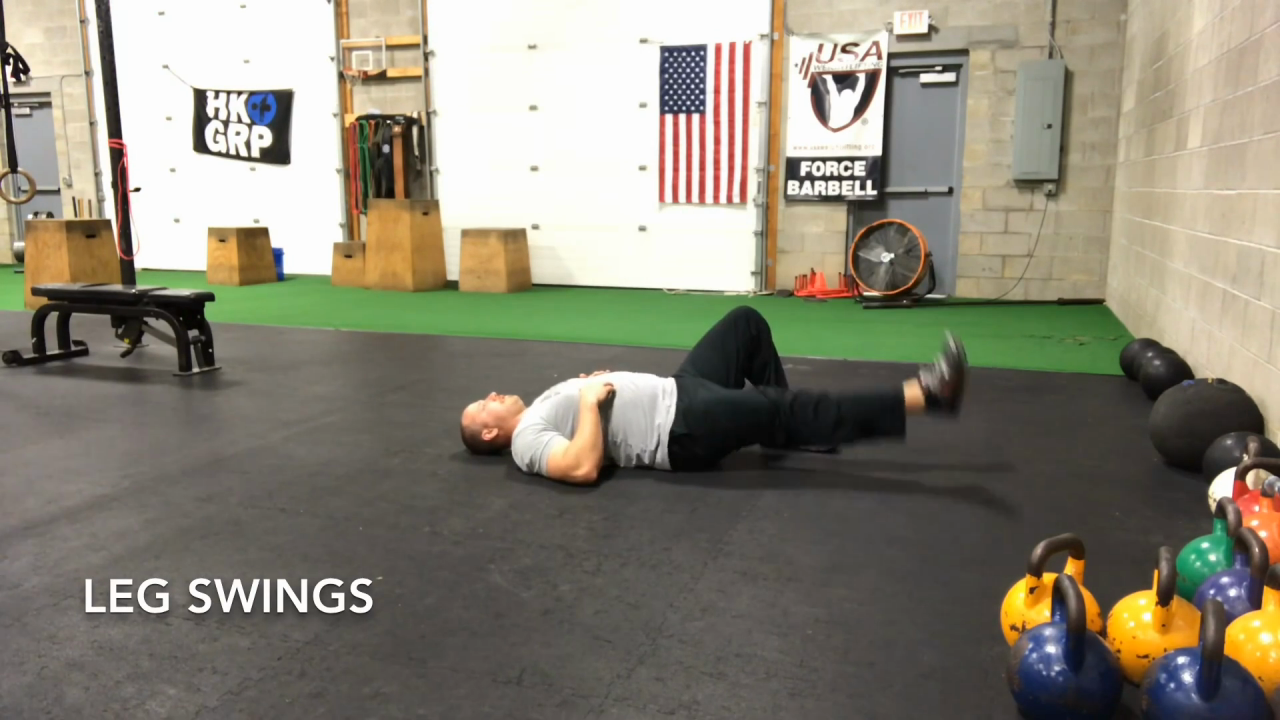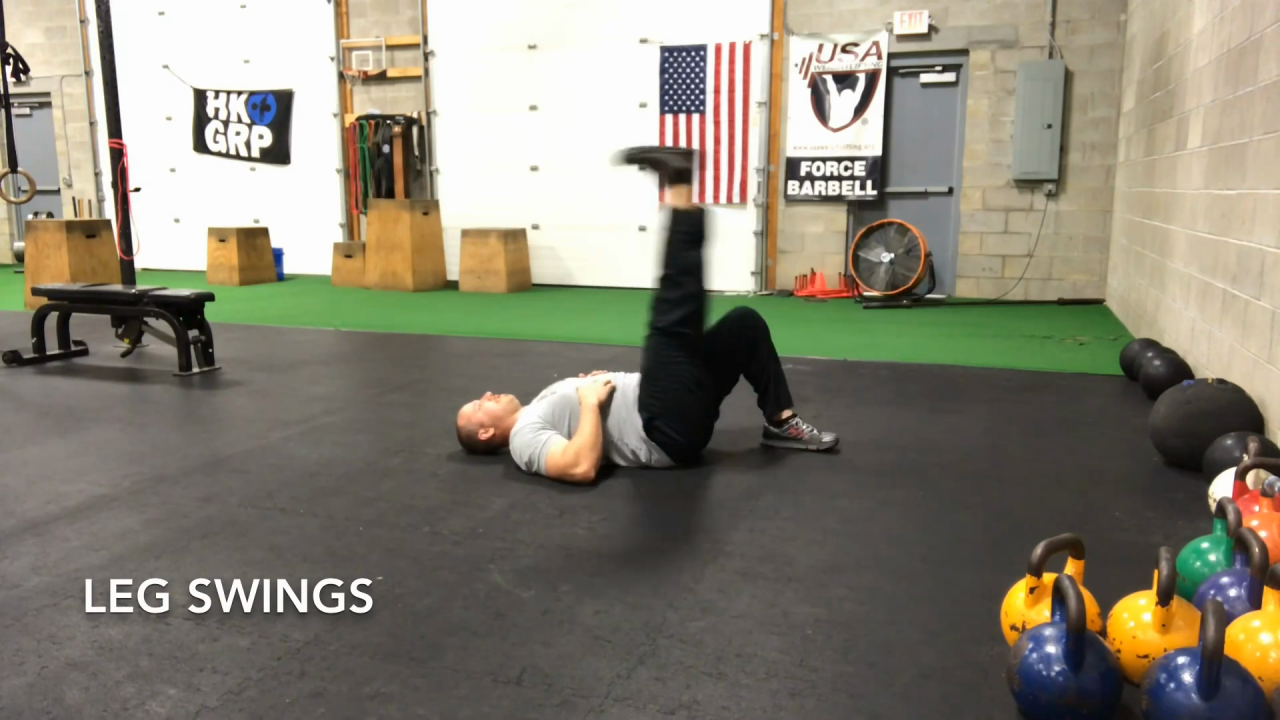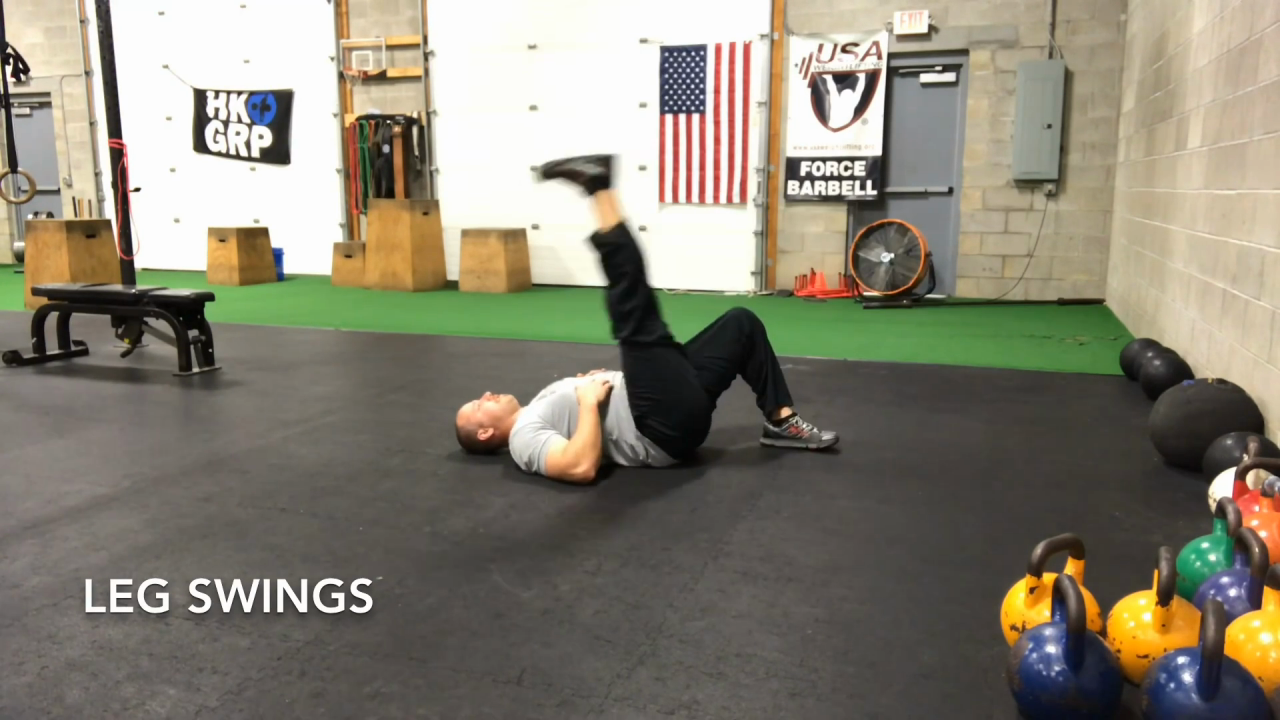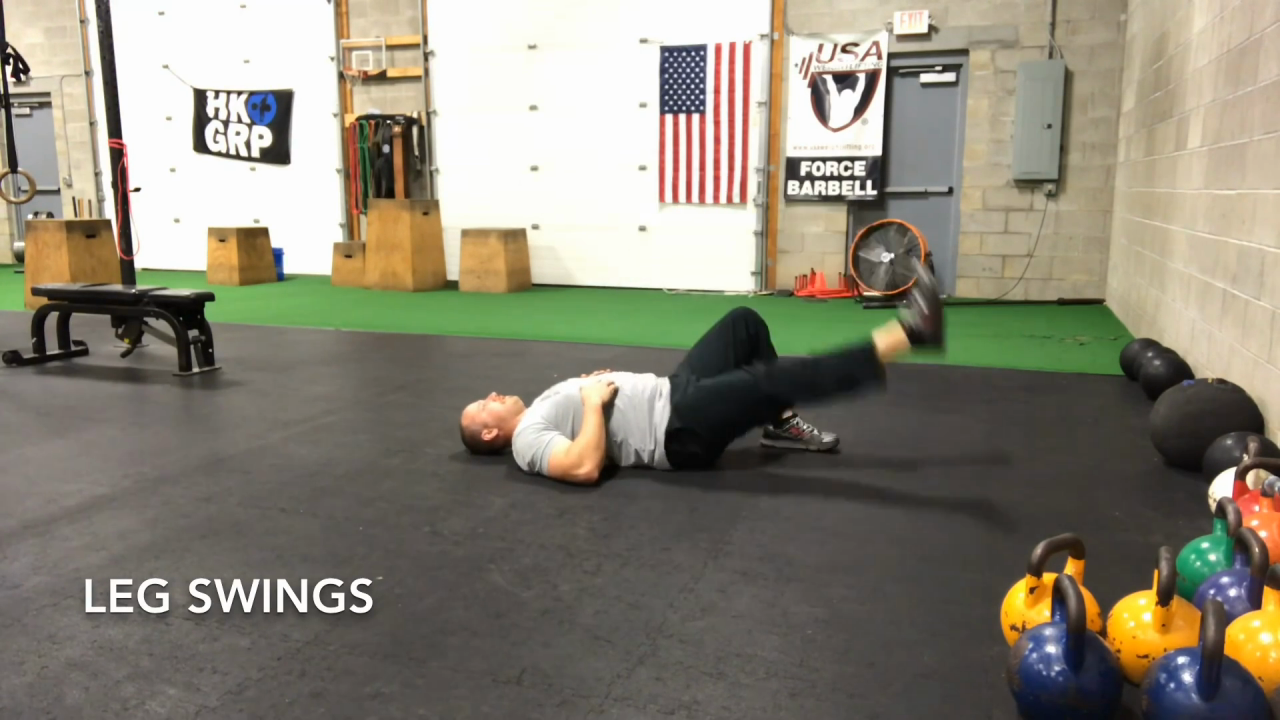
dt=0.5s
person 1, frame 1
left shoulder: (538, 409)
right shoulder: (528, 442)
right elbow: (584, 467)
left wrist: (591, 387)
right wrist: (590, 402)
left hip: (675, 396)
right hip: (682, 434)
left knee: (745, 321)
right knee: (785, 408)
left ankle: (784, 430)
right ankle: (922, 395)
person 1, frame 2
left shoulder: (538, 411)
right shoulder: (525, 440)
right elbow: (583, 467)
left wrist: (595, 383)
right wrist: (590, 401)
left hip: (669, 415)
right hip: (671, 430)
left knee: (745, 323)
right knee: (674, 320)
left ankle: (782, 424)
person 1, frame 3
left shoulder: (538, 410)
right shoulder: (525, 438)
right elbow: (582, 467)
left wrist: (598, 383)
right wrist: (590, 400)
left hip: (672, 410)
right hip: (667, 425)
left knee: (740, 323)
right knee: (637, 322)
left ankle: (781, 422)
person 1, frame 4
left shoulder: (541, 409)
right shoulder: (528, 440)
right elbow: (587, 465)
left wrist: (595, 385)
right wrist: (593, 402)
left hip: (671, 394)
right hip: (683, 432)
left knee: (743, 322)
right knee: (774, 382)
left ankle: (784, 423)
right ankle: (907, 332)
